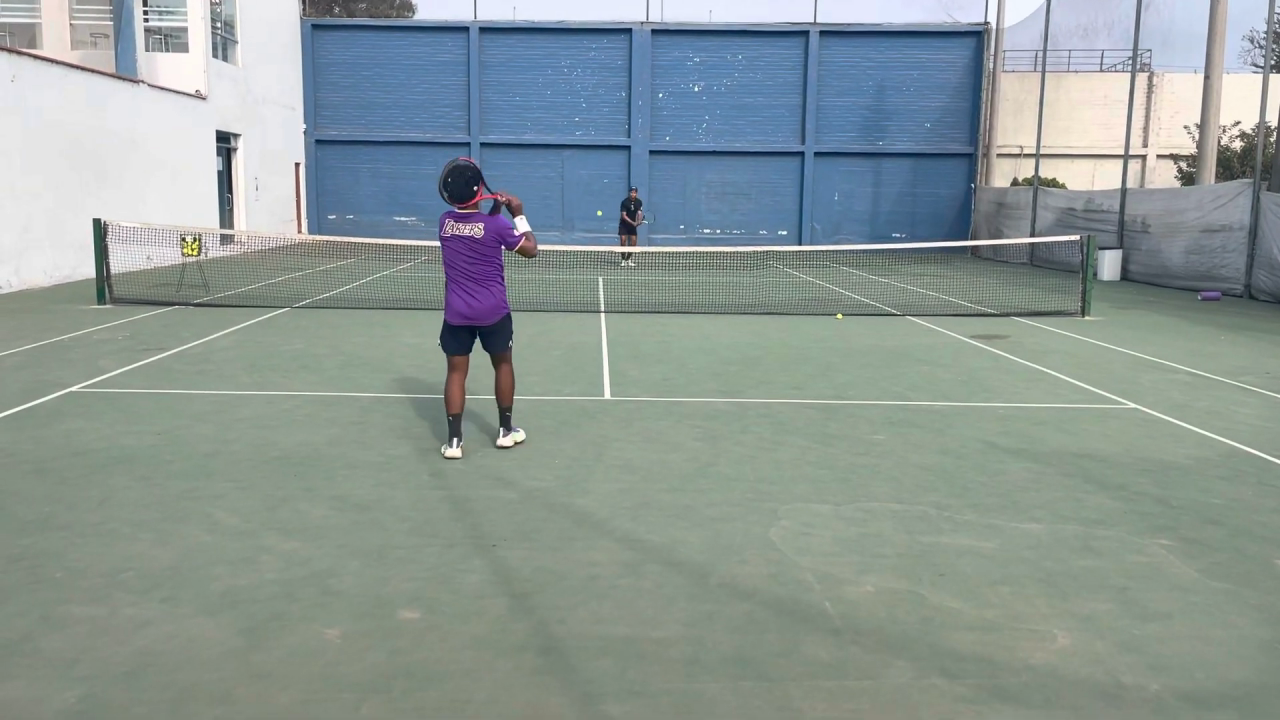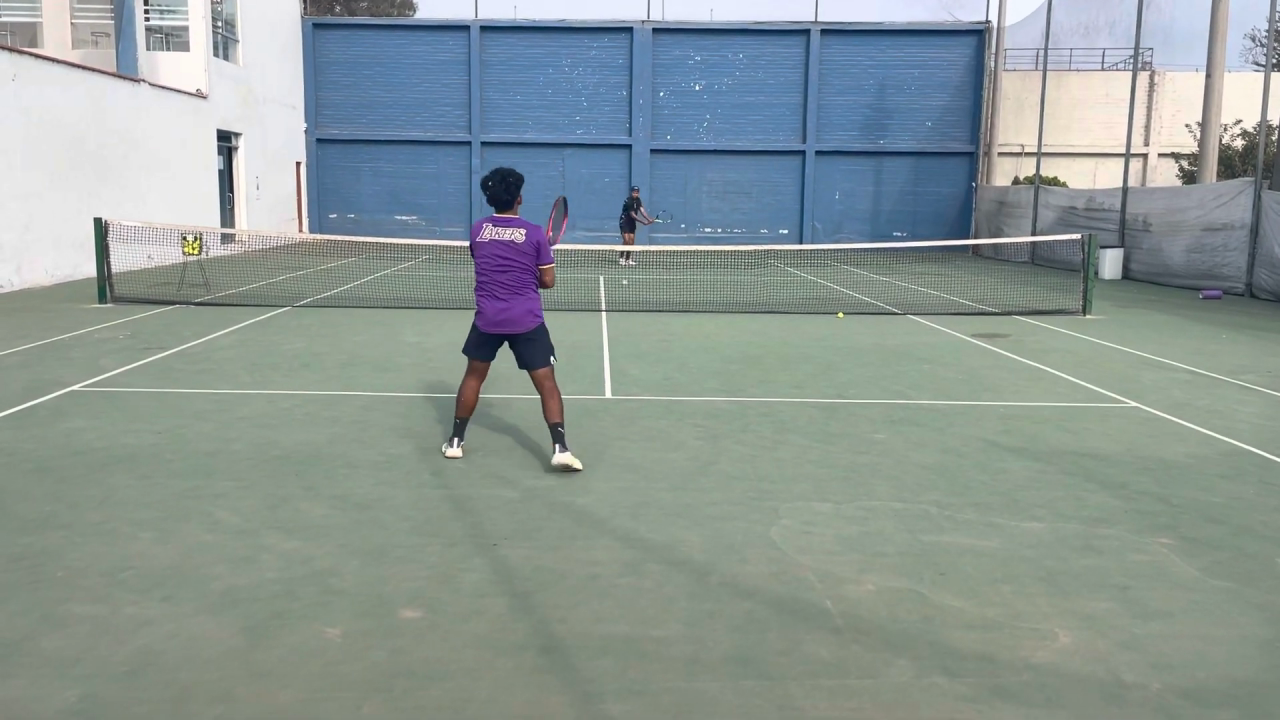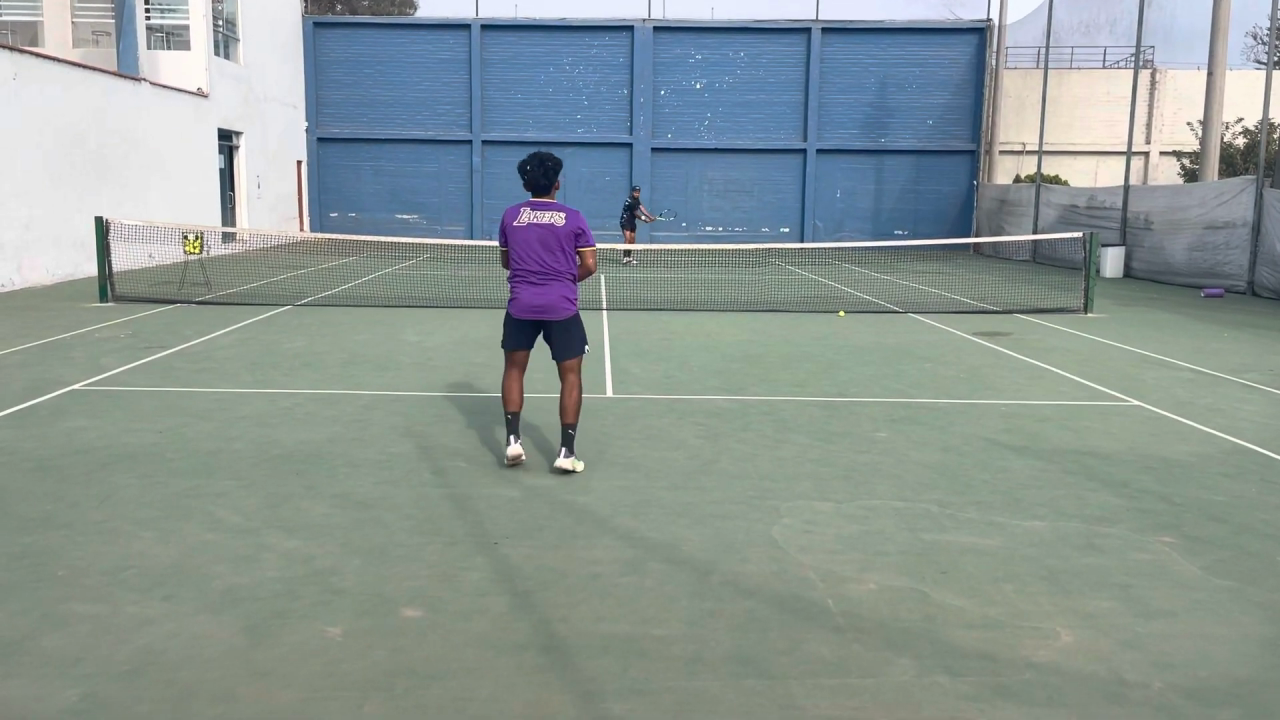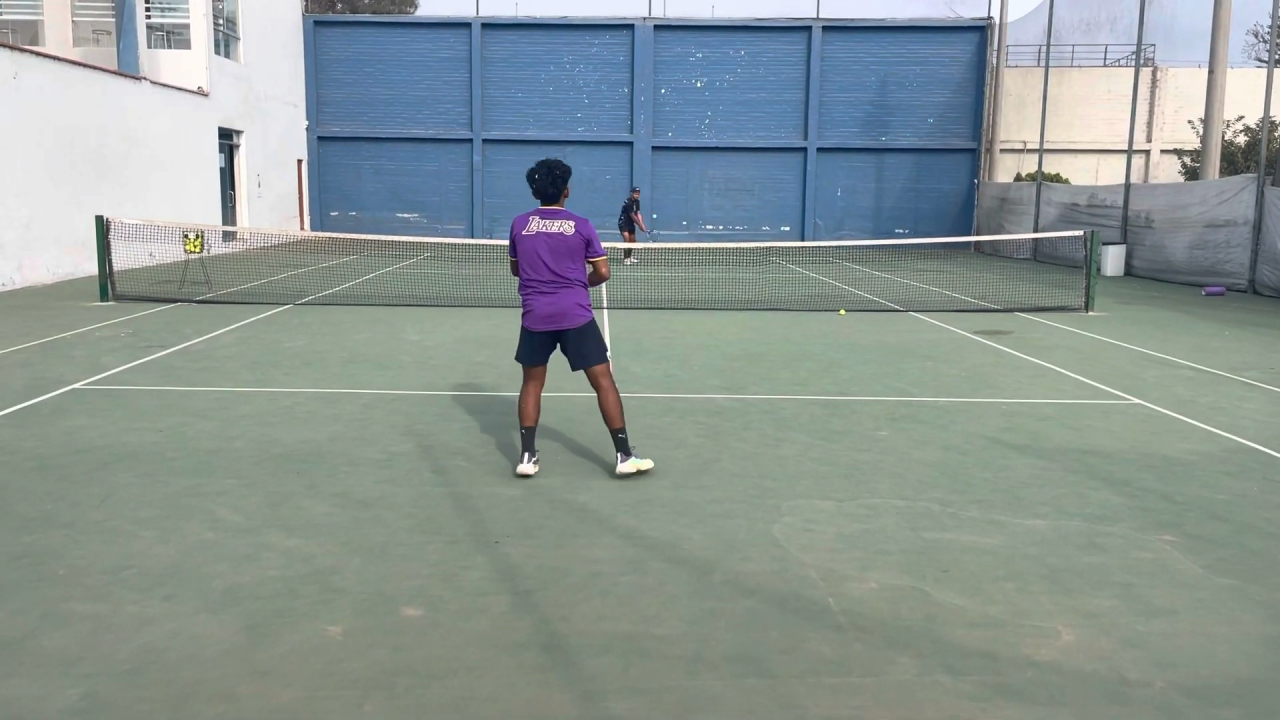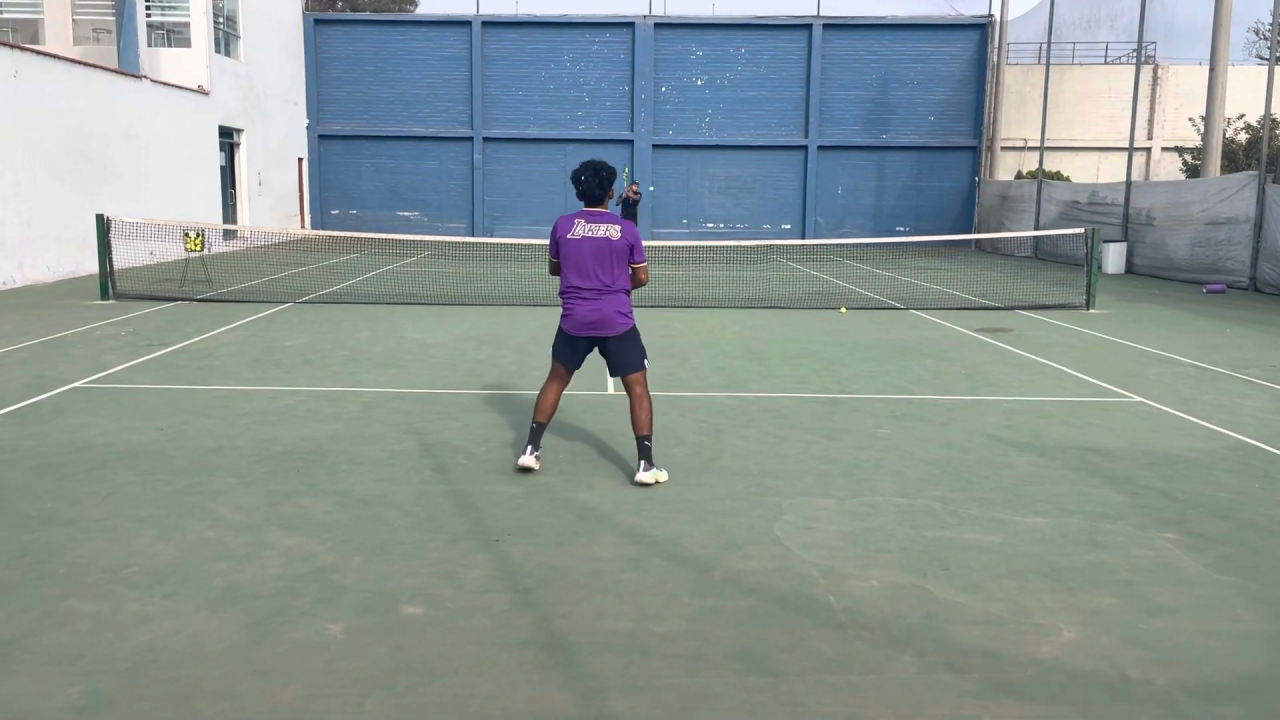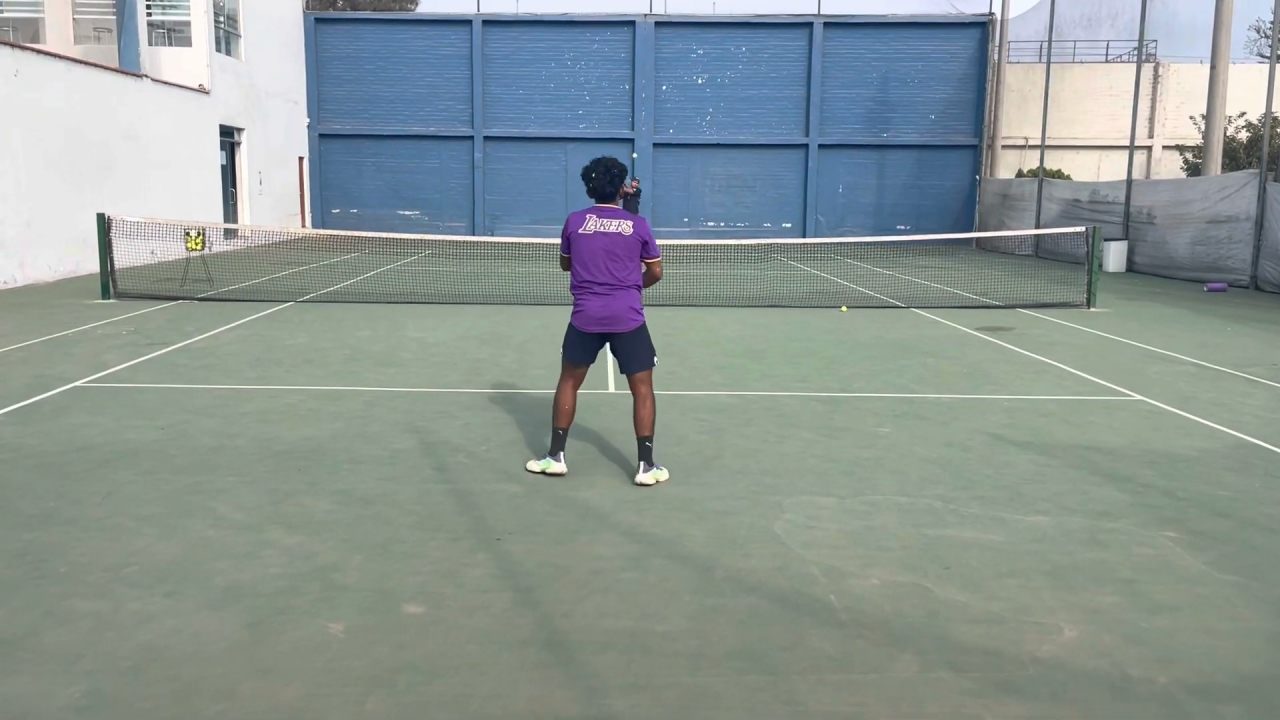
dt=0.3s
person 1, frame 1
left shoulder: (445, 221)
right shoulder: (495, 224)
right elbow: (530, 250)
left wrist: (497, 207)
right wrist: (517, 213)
left hip: (456, 312)
right hip: (494, 310)
left knee: (456, 373)
right knee: (503, 365)
left ankle: (454, 440)
right ankle: (507, 430)
person 1, frame 2
left shoulder: (477, 230)
right shoulder: (535, 233)
right elbow: (547, 280)
left hip: (488, 320)
right hip: (526, 321)
left knee: (473, 377)
right knee: (547, 384)
left ankle: (455, 442)
right ankle: (561, 449)
person 1, frame 3
left shoulder: (510, 215)
right shoulder: (572, 217)
right elbow: (589, 265)
left hip: (521, 306)
right hip: (561, 307)
left knee: (513, 370)
right knee: (571, 377)
left ankle: (513, 439)
right ankle: (567, 451)
person 1, frame 4
left shoulder: (520, 224)
right shoulder: (581, 226)
right elbow: (602, 273)
left hip: (535, 317)
right hip: (576, 316)
left knee: (532, 383)
right knee: (603, 382)
left ankle: (526, 455)
right ankle: (624, 455)
person 1, frame 5
left shoulder: (562, 226)
right shoulder: (626, 229)
left elbow: (554, 269)
right elbow: (641, 278)
left hip: (575, 320)
right hip: (617, 321)
left knee: (556, 381)
right knee: (638, 389)
left ankle: (530, 450)
right ankle: (646, 465)
person 1, frame 6
left shoulder: (574, 221)
right shoulder: (638, 224)
left elbow: (565, 264)
right elbow: (655, 274)
left hip: (585, 317)
right hip: (628, 317)
left knee: (569, 383)
right knee: (642, 389)
left ankle: (556, 456)
right ankle: (646, 465)
